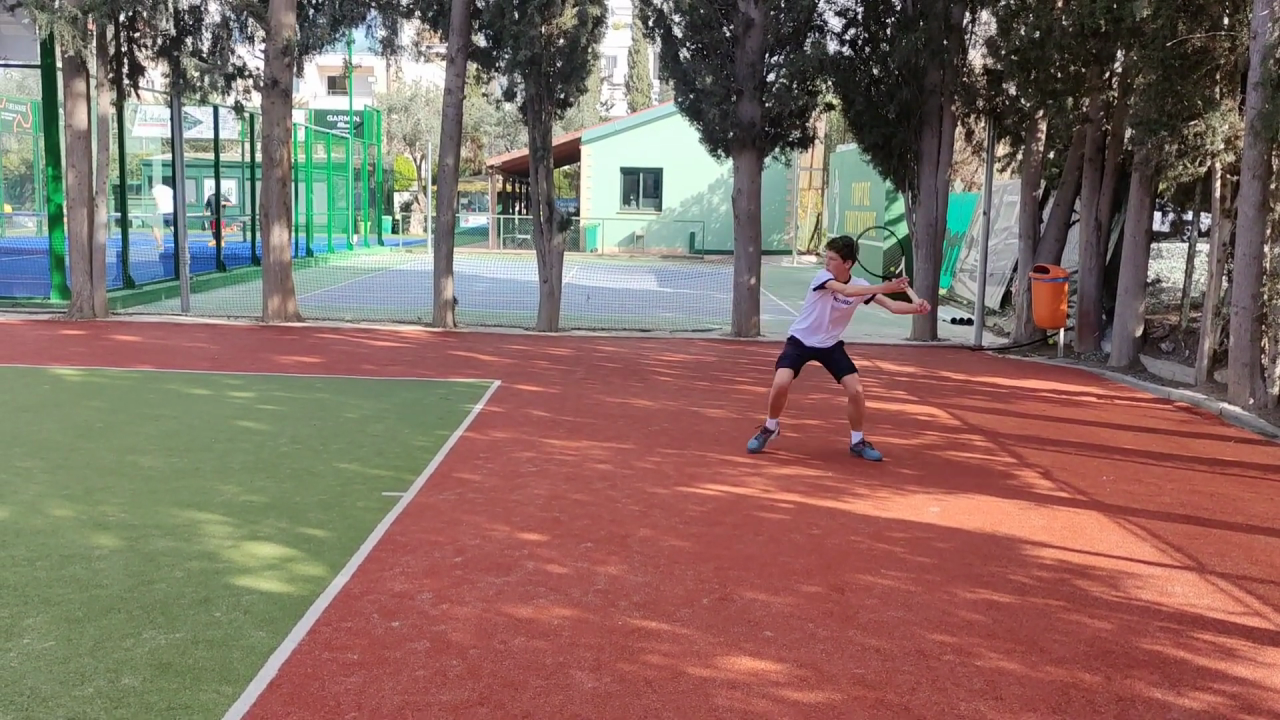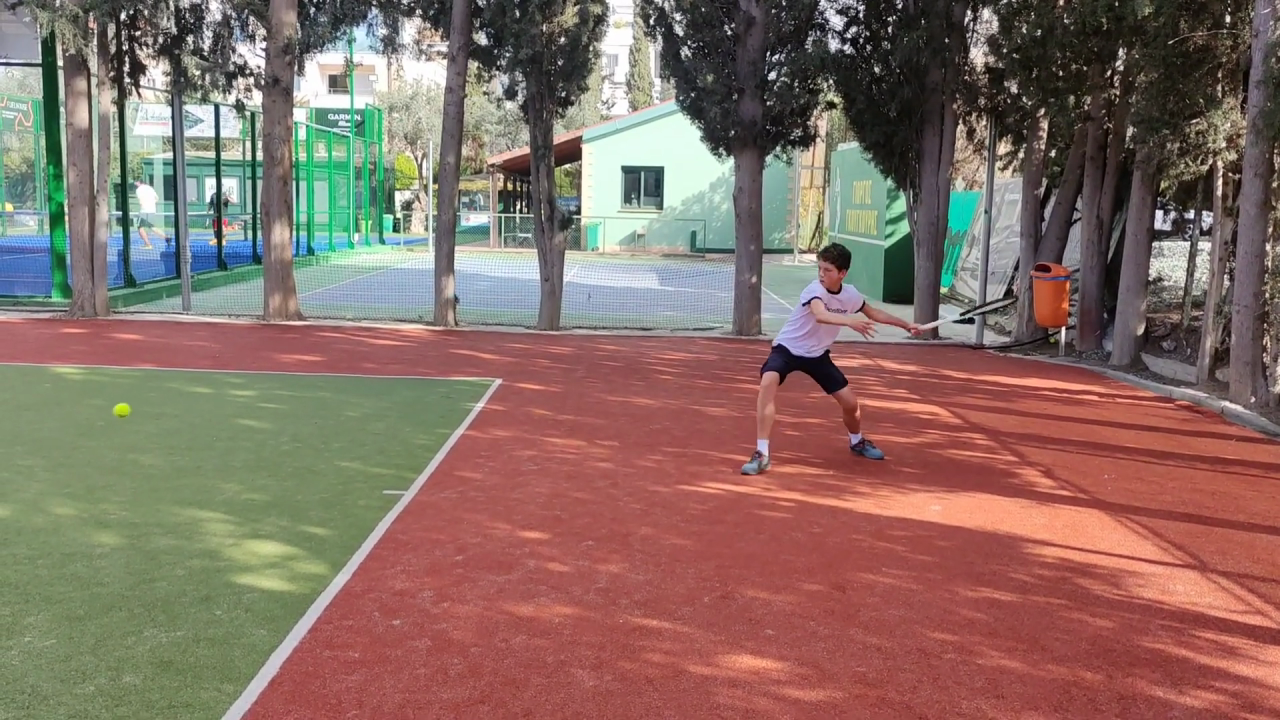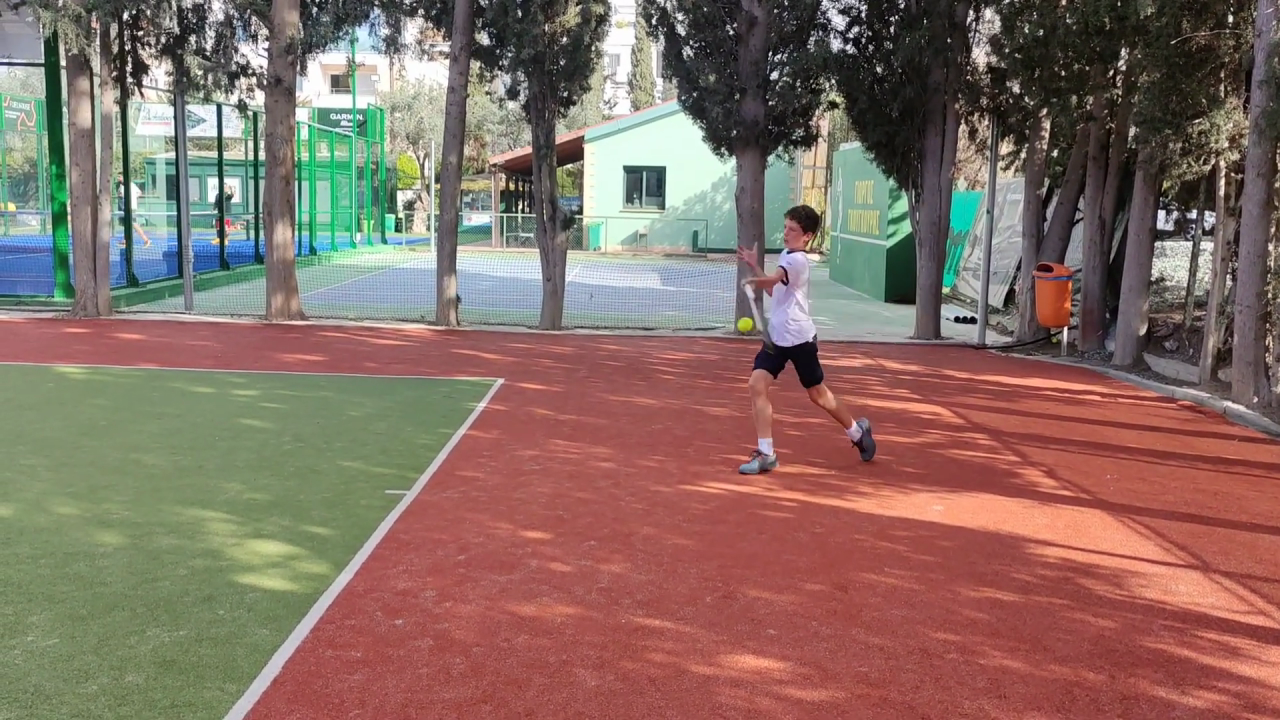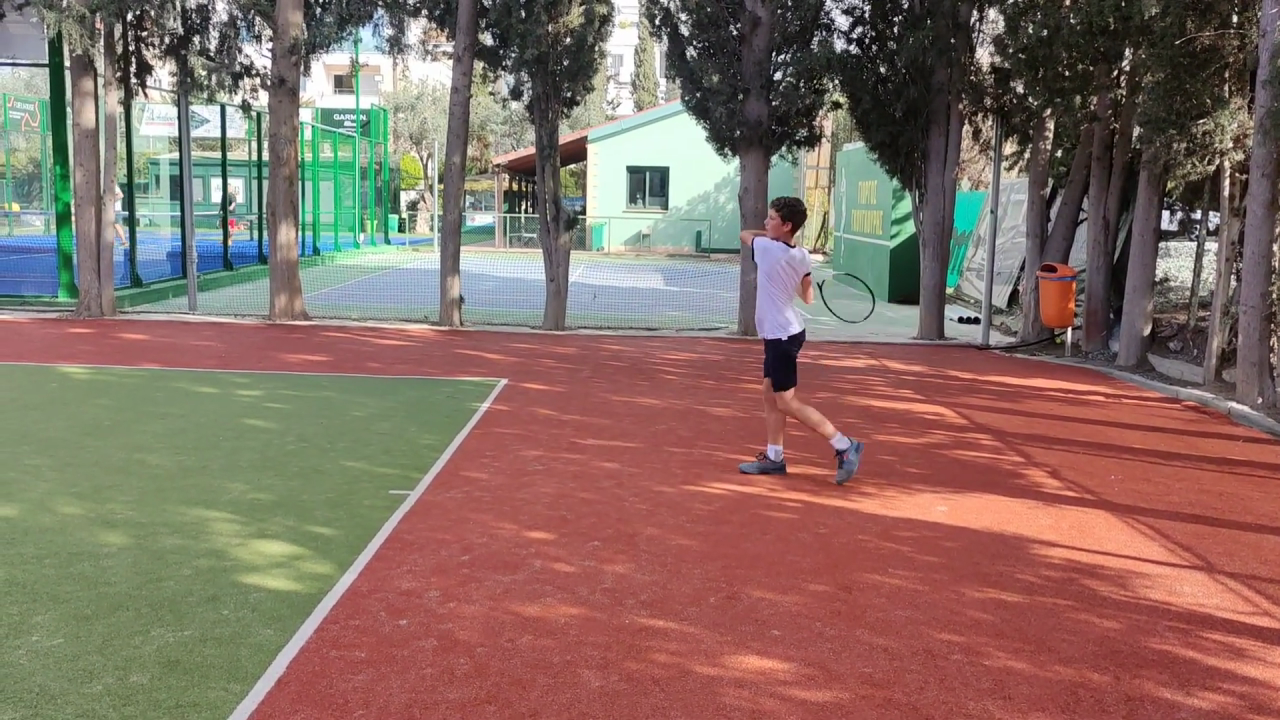
dt=0.3s
person 1, frame 1
left shoulder: (860, 285)
right shoulder: (822, 277)
left elbow: (892, 306)
right elbow: (846, 292)
left wrist: (918, 307)
right wrist: (883, 287)
left hip: (830, 345)
right hip: (800, 341)
left knee: (856, 392)
right knee: (781, 384)
left ankle: (857, 441)
right ankle: (770, 428)
person 1, frame 2
left shoulder: (850, 294)
right shoulder: (814, 290)
left elbow: (873, 314)
right elbow: (820, 315)
left wrist: (906, 325)
right wrist: (849, 322)
left hip: (817, 355)
right hip: (786, 348)
left knee: (850, 402)
right knee: (767, 386)
left ankle: (857, 441)
right ankle: (761, 454)
person 1, frame 3
left shoulder: (796, 261)
right shoulder: (786, 257)
left elbow: (770, 280)
right elbow: (774, 289)
right wrist: (753, 264)
left hip: (798, 341)
right hip: (776, 338)
left knee: (818, 395)
right knee: (757, 386)
left ankle: (857, 432)
right ankle: (765, 454)
person 1, frame 4
left shoulder: (767, 248)
right shoulder: (801, 256)
left elbow: (745, 235)
right elbow: (807, 296)
left wrist: (764, 234)
left hip: (782, 336)
right hip: (779, 335)
left knee: (787, 402)
right knee: (770, 396)
left ankle: (845, 447)
right ankle: (774, 457)
